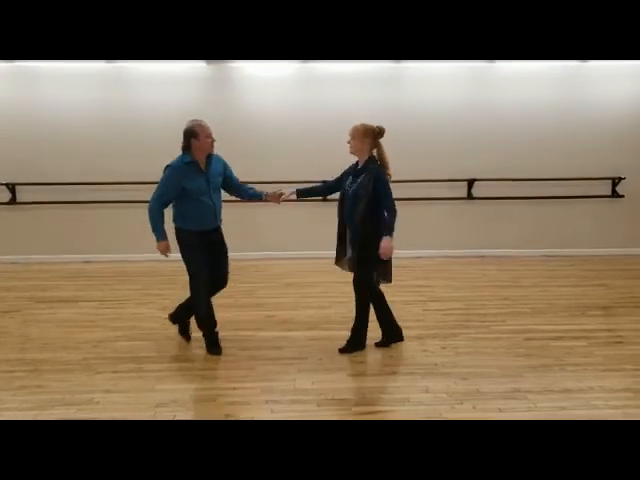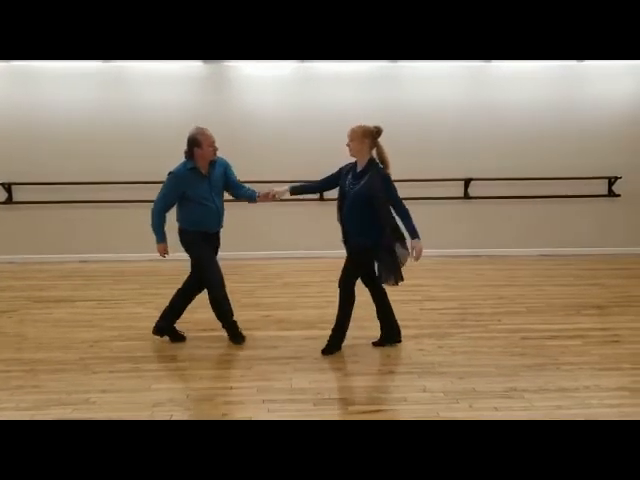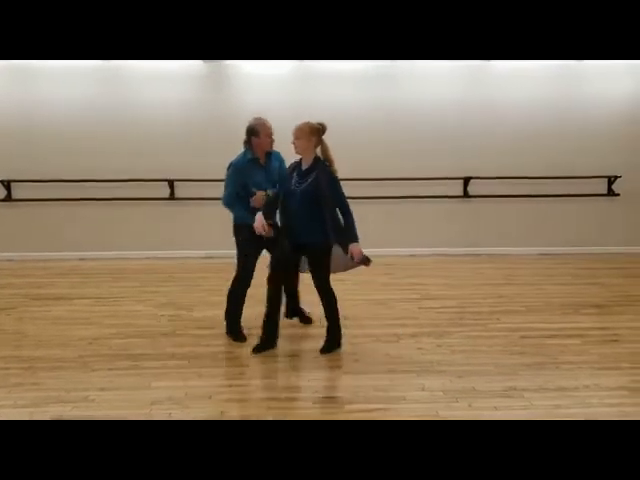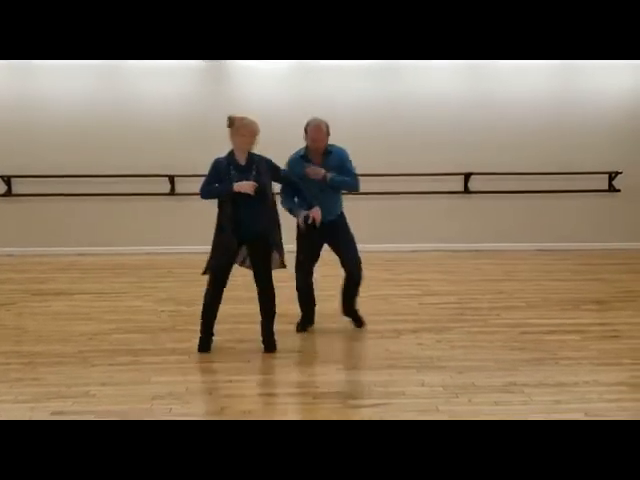
dt=0.5s
person 1, frame 1
left shoulder: (377, 172)
right shoulder: (352, 171)
left elbow: (389, 207)
right elbow: (328, 188)
left wrist: (388, 236)
right wrist: (296, 192)
left hip: (372, 239)
right hip: (357, 240)
left knee: (362, 286)
right knee: (368, 285)
left ankle: (357, 340)
right ankle: (392, 332)
person 1, frame 2
left shoulder: (379, 175)
right shoulder: (347, 171)
left elbow: (398, 207)
right elbow: (321, 185)
left wrist: (414, 237)
right wrist: (289, 190)
left hip: (368, 241)
right hip: (354, 240)
left knee: (346, 283)
right knee: (372, 283)
left ankle: (337, 339)
right ankle: (391, 332)
person 1, frame 3
left shoulder: (325, 173)
right shoulder: (291, 170)
left elbow: (342, 206)
right elbow: (276, 198)
left wrist: (352, 240)
right wrist: (261, 214)
left hip: (317, 240)
right hip: (290, 238)
left knee: (323, 286)
right knee: (274, 281)
left ankle: (333, 337)
right ankle: (269, 337)
person 1, frame 4
left shoulder: (263, 164)
right shoulder: (220, 165)
left elbow: (290, 182)
right elbow: (205, 191)
right wrist: (234, 187)
left hip: (259, 233)
right hip: (230, 233)
left knee: (264, 283)
right knee: (216, 282)
left ankle: (268, 335)
right ankle: (206, 334)
person 2, frame 1
left shoulder: (217, 162)
right shoulder: (176, 169)
left elbow: (237, 187)
right elbow: (156, 205)
left wrist: (264, 196)
right wrist: (160, 236)
left hip: (214, 232)
right hip: (190, 236)
left knee: (220, 280)
right knee: (202, 284)
left ankle: (181, 314)
right ankle: (210, 335)
person 2, frame 2
left shoulder: (221, 165)
right shoulder: (179, 175)
left elbow: (236, 188)
right elbow: (159, 208)
left wrist: (257, 196)
right wrist: (161, 239)
left hip: (213, 234)
right hip: (193, 235)
left knee: (198, 280)
right knee: (215, 280)
left ankle: (164, 324)
right ankle: (230, 326)
person 2, frame 3
left shoulder: (276, 158)
right shoulder: (239, 166)
right elbow: (229, 200)
left wrist: (269, 195)
right wrist: (252, 221)
right hip: (247, 228)
right knee: (244, 276)
left ankle: (293, 307)
right ankle: (232, 324)
person 2, frame 4
left shoulder: (339, 154)
right shoulder: (295, 162)
left elbow: (354, 183)
right elbow: (286, 196)
left wrist: (326, 176)
right wrist: (298, 212)
left hip: (335, 221)
right hip: (308, 224)
left knee: (354, 266)
right knee: (303, 273)
left ankle: (349, 307)
right ankle: (307, 315)
